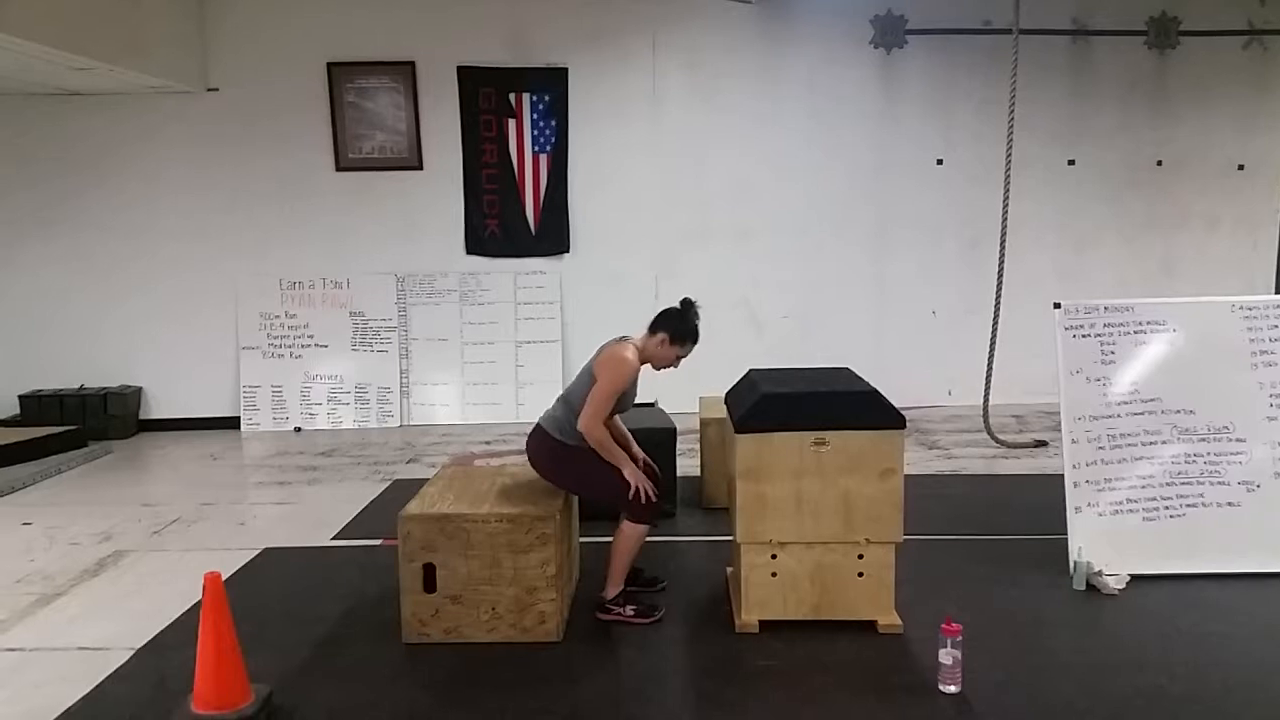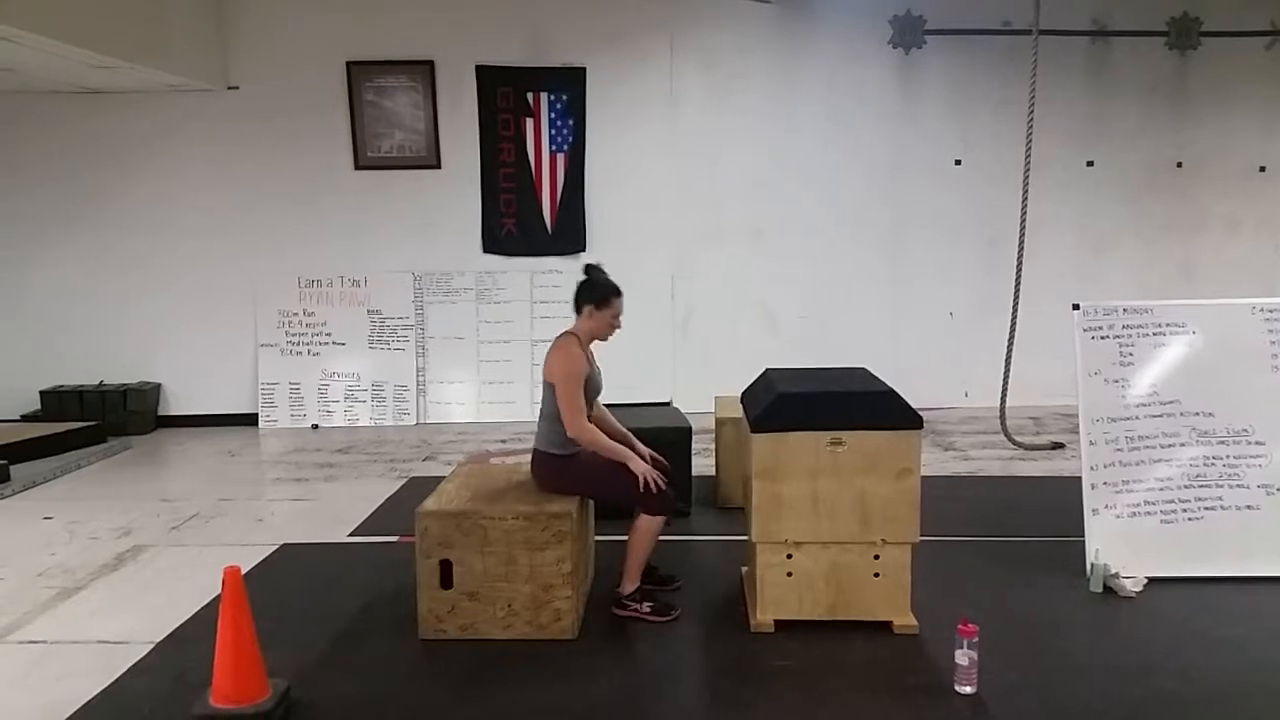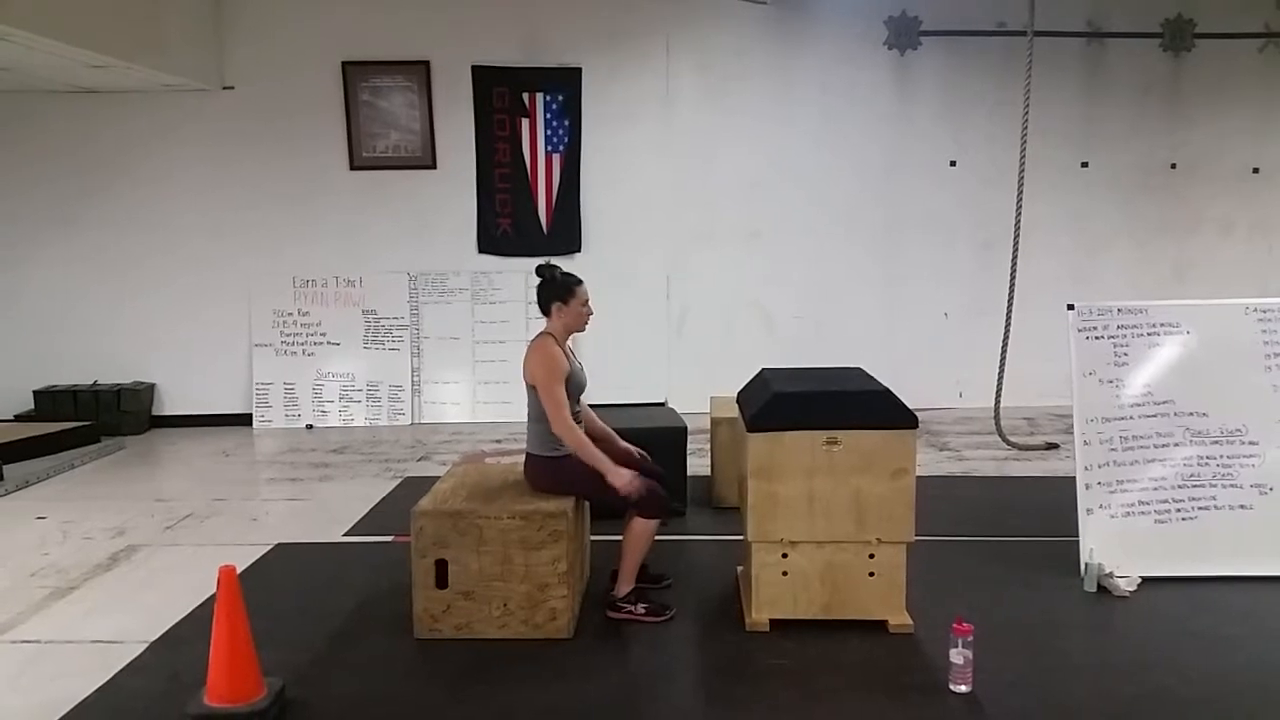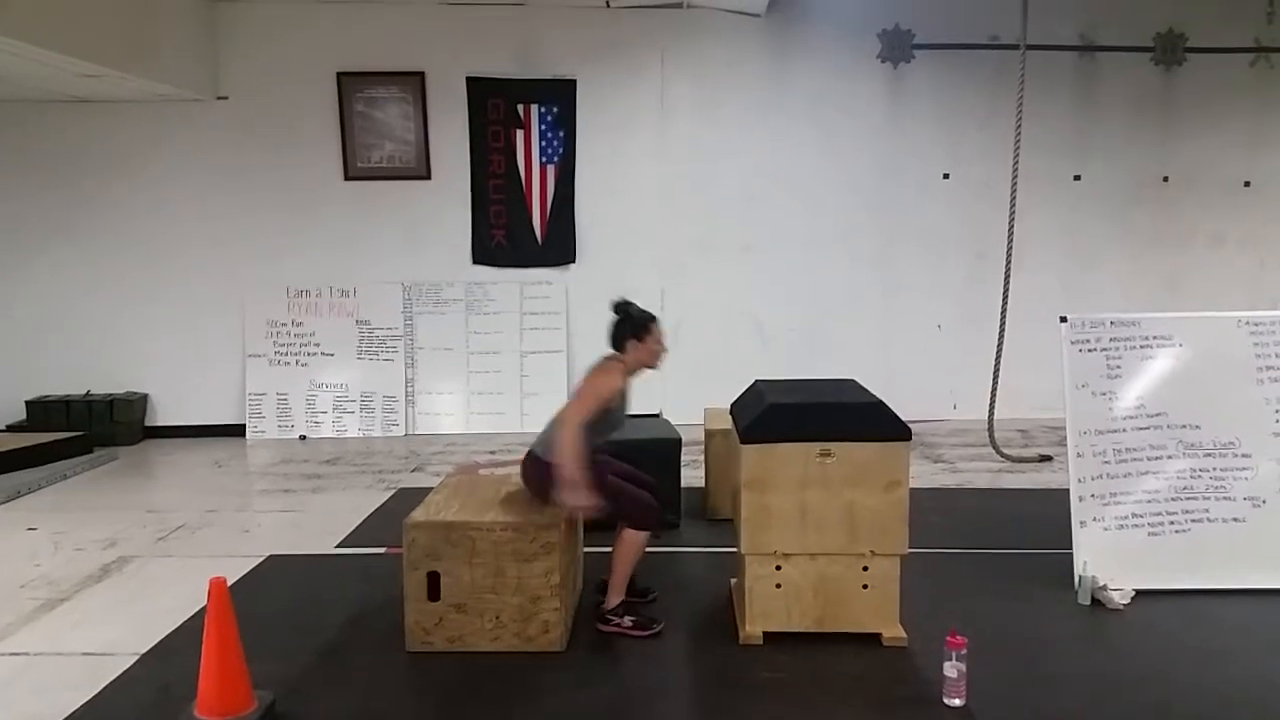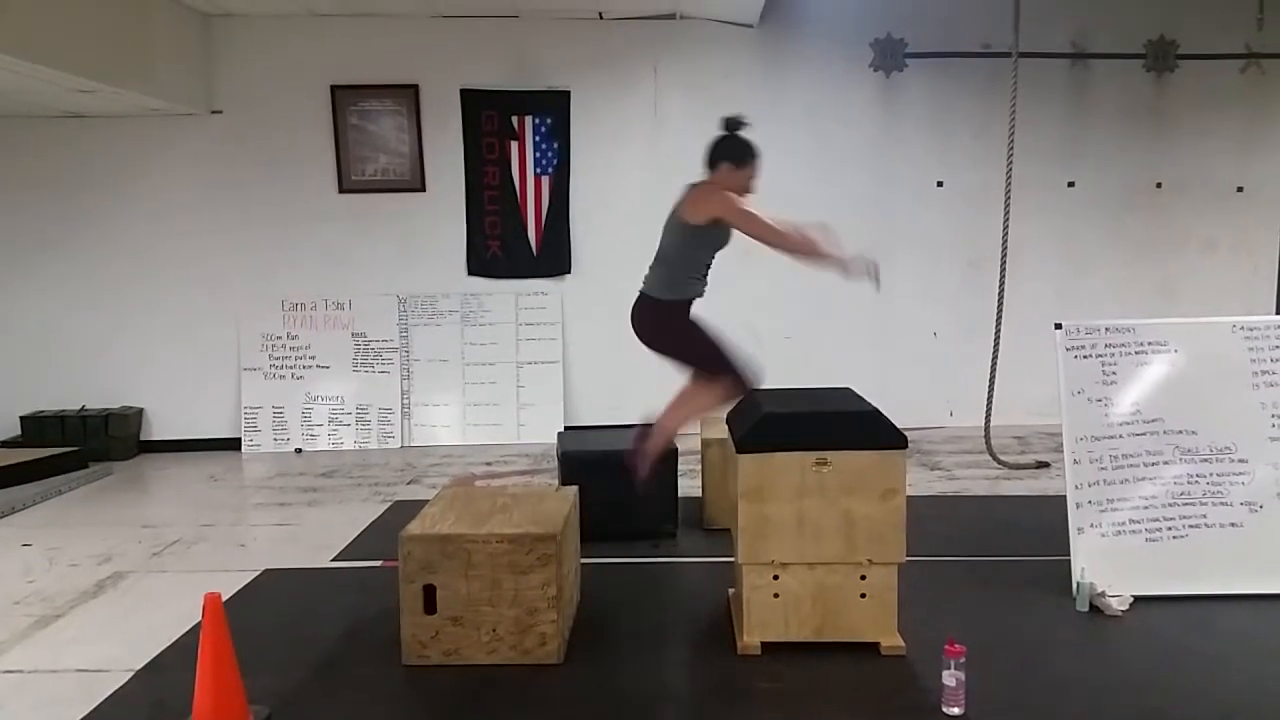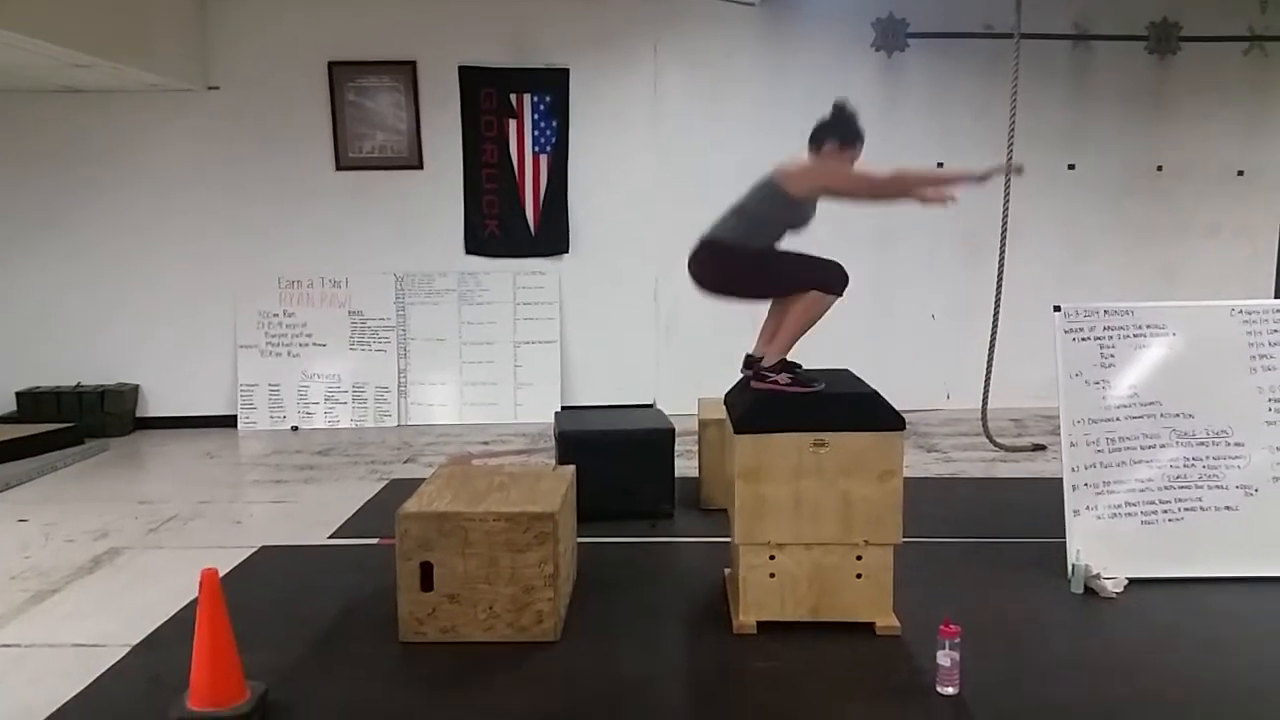
dt=0.5s
person 1, frame 1
left shoulder: (627, 349)
right shoulder: (625, 362)
right elbow: (589, 425)
left wrist: (633, 451)
right wrist: (625, 465)
left hip: (563, 441)
right hip: (553, 448)
left knee: (647, 479)
right knee: (642, 501)
left ankle: (623, 570)
right ankle: (612, 599)
person 1, frame 2
left shoulder: (580, 347)
right shoulder: (568, 353)
left elbow: (592, 409)
right elbow: (578, 428)
left wrist: (635, 445)
right wrist: (630, 458)
left hip: (572, 452)
right hip: (558, 461)
left knee: (658, 472)
right knee: (658, 497)
left ankle: (638, 567)
right ankle: (628, 595)
person 1, frame 3
left shoulder: (559, 345)
right shoulder: (546, 352)
right elbow: (562, 425)
left wrist: (618, 444)
right wrist: (610, 468)
left hip: (566, 453)
right hip: (551, 464)
left knee: (650, 476)
right knee: (652, 499)
left ankle: (630, 567)
right ankle: (623, 597)
person 1, frame 4
left shoulder: (616, 370)
right shoulder: (610, 379)
right elbow: (568, 425)
right wrist: (572, 486)
left hip: (560, 460)
right hip: (548, 469)
left knee: (649, 491)
right knee: (647, 512)
left ankle: (616, 583)
right ankle: (613, 609)
person 1, frame 5
left shoulder: (704, 195)
right shoulder: (716, 200)
left elbow: (768, 231)
right elbow: (776, 238)
left wrist: (805, 237)
right wrist: (838, 260)
left hip: (661, 310)
right hip: (658, 314)
left knee: (712, 371)
right knee: (736, 382)
left ankle: (658, 434)
right ankle: (654, 441)
person 1, frame 6
left shoulder: (812, 173)
right shoulder: (818, 174)
left elbow: (865, 190)
right elbow: (891, 183)
left wrist: (924, 195)
right wrist: (971, 176)
left hip: (722, 257)
right hip: (723, 263)
left knee: (807, 281)
right knee: (831, 279)
left ankle: (760, 359)
right ankle: (767, 366)
